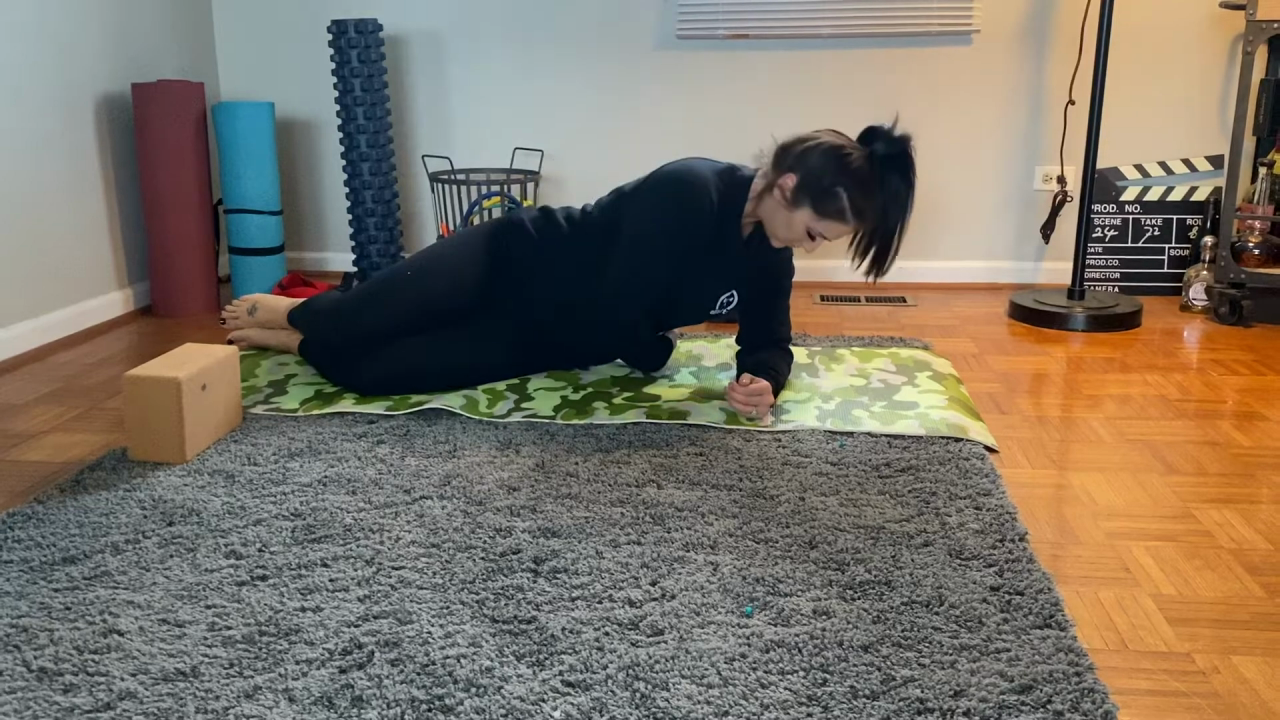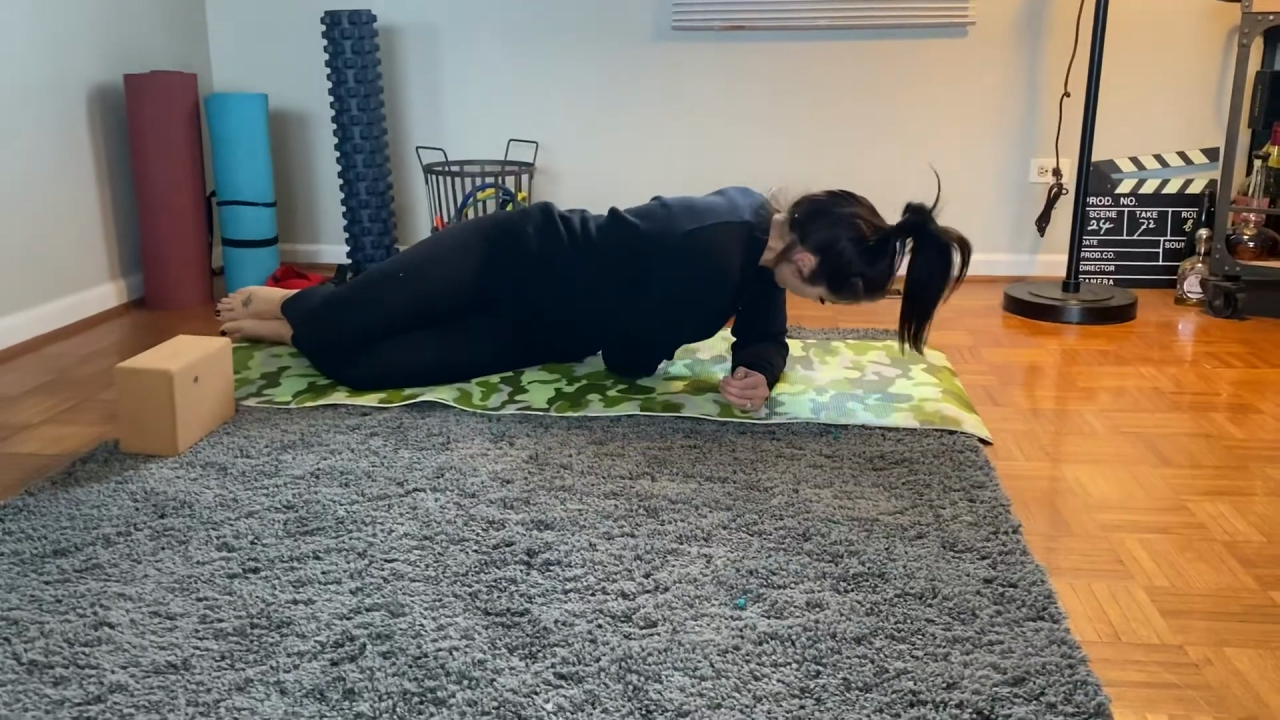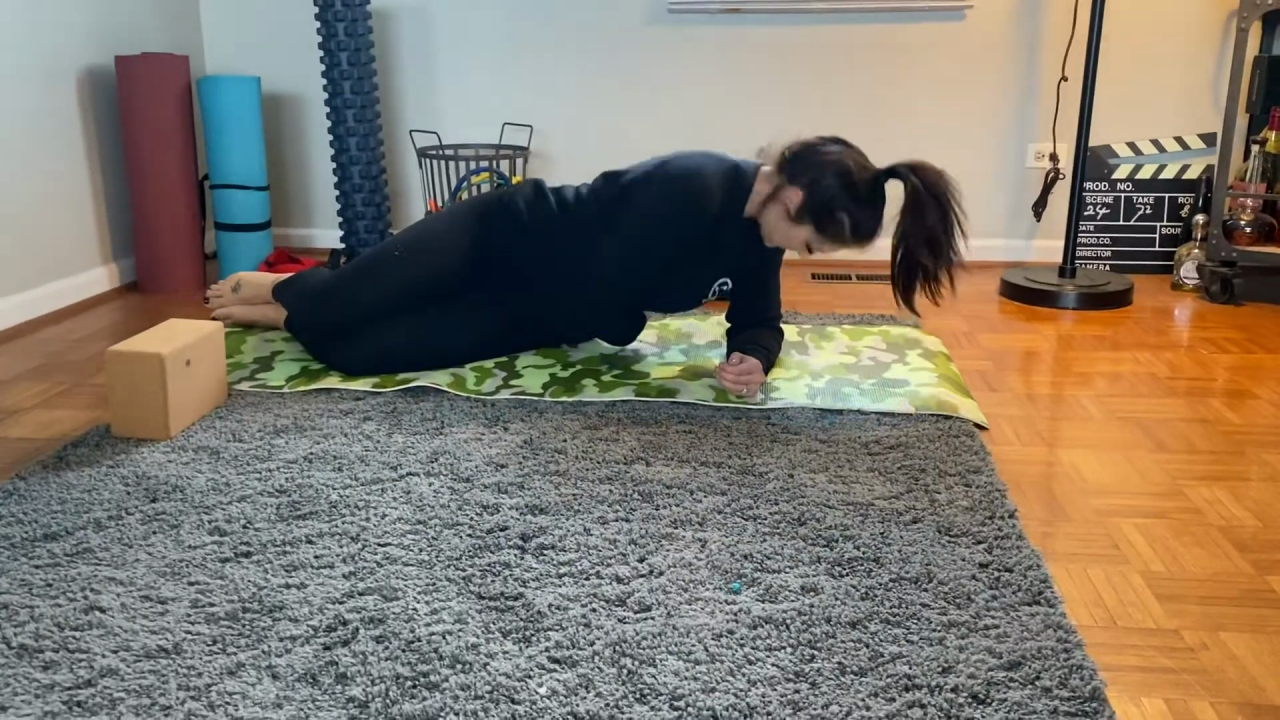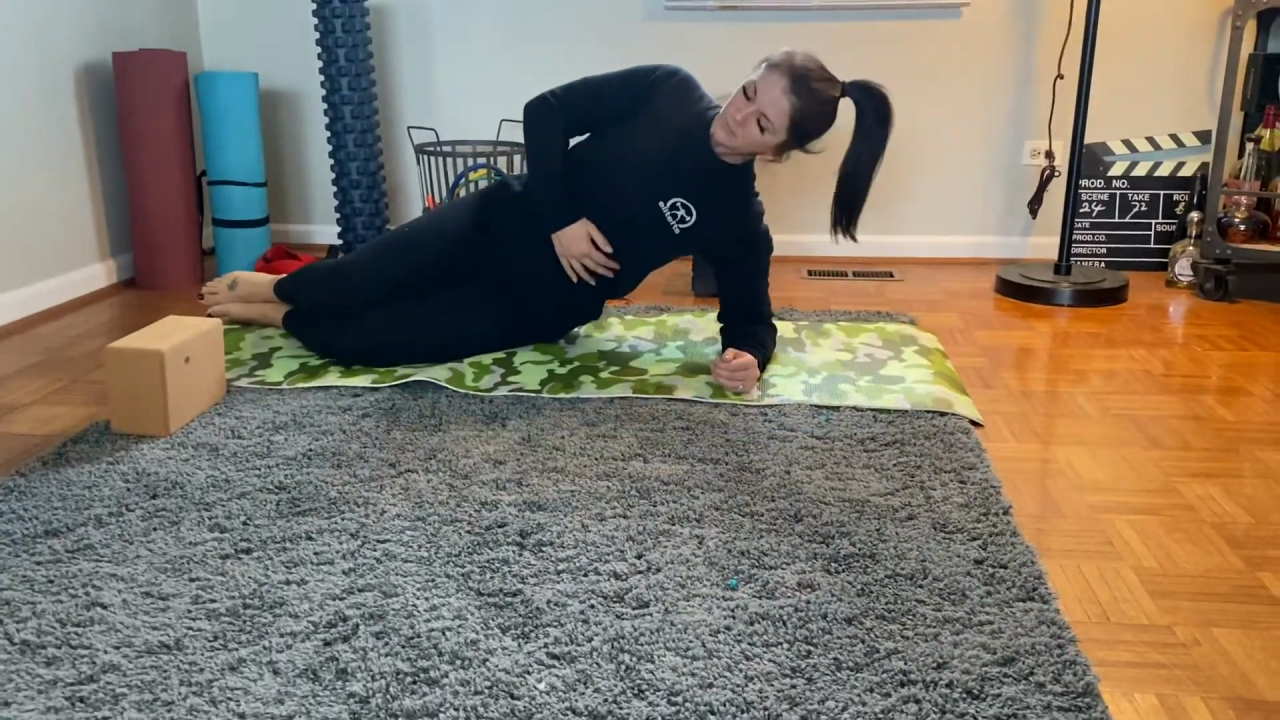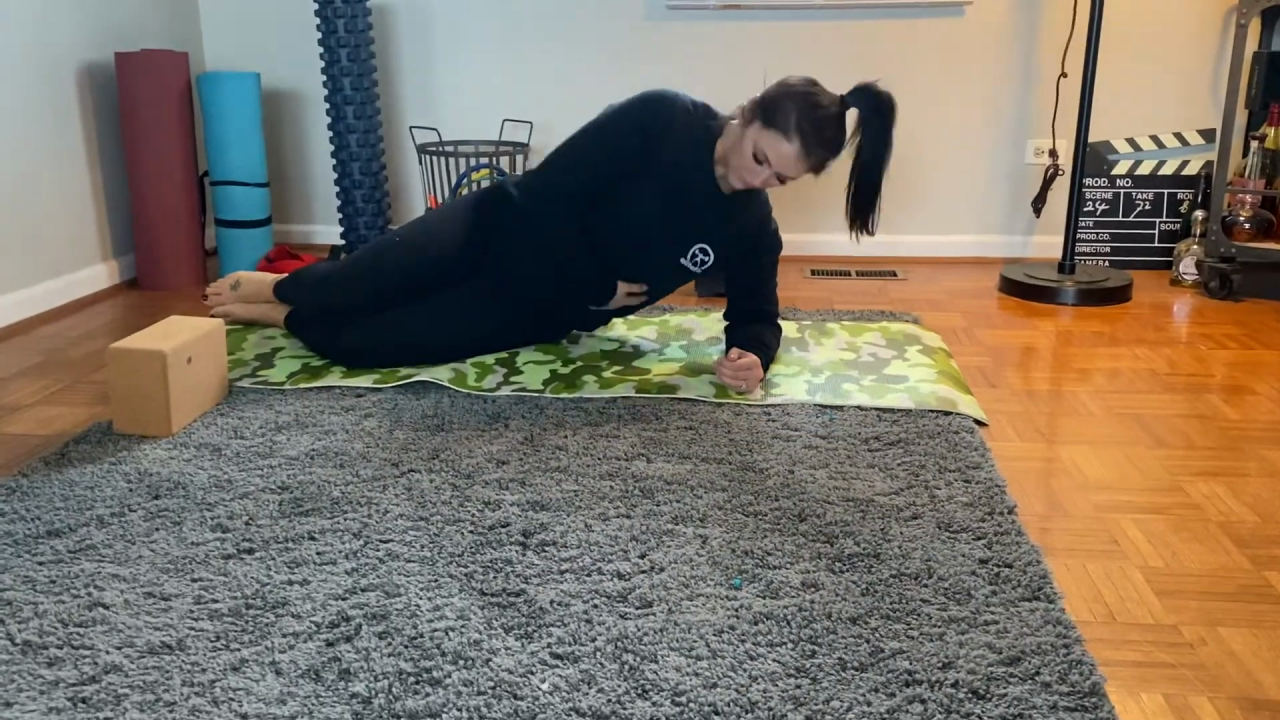
dt=1s
person 1, frame 1
left shoulder: (769, 259)
right shoulder: (690, 193)
left elbow: (768, 342)
right elbow: (620, 311)
left wrist: (761, 381)
right wrist: (656, 354)
left hip: (549, 342)
right hip: (508, 261)
left knee: (369, 374)
right knee: (354, 323)
left ankle: (290, 342)
right ankle: (288, 312)
person 1, frame 2
left shoulder: (763, 227)
right shoulder: (712, 257)
left elbow: (764, 334)
right elbow: (630, 358)
left wrist: (757, 376)
right wrist: (659, 334)
right hip: (505, 256)
left knee: (362, 369)
right knee: (346, 322)
left ankle: (282, 328)
right ankle: (276, 305)
person 1, frame 3
left shoulder: (759, 247)
right shoulder: (698, 187)
left elbow: (759, 323)
right elbow: (605, 287)
left wrist: (750, 360)
right wrist: (626, 326)
left hip: (543, 318)
right hip: (501, 235)
left knee: (358, 355)
right knee: (340, 305)
left ankle: (276, 318)
right ankle: (276, 289)
person 1, frame 4
left shoulder: (740, 221)
right shoulder: (669, 90)
left elbow: (750, 316)
right elbow: (547, 110)
left wrist: (747, 358)
right wrist: (560, 218)
left hip: (538, 310)
right hip: (502, 222)
left knee: (360, 342)
right knee: (354, 285)
left ankle: (278, 319)
right ankle: (270, 285)
person 1, frame 5
left shoulder: (752, 231)
right shoulder: (662, 119)
left elbow: (757, 316)
right elbow: (548, 190)
left wrist: (751, 356)
right wrist: (601, 287)
left hip: (540, 310)
right hip: (502, 225)
left knee: (360, 345)
right knee: (354, 287)
left ankle: (280, 317)
right ankle: (277, 286)
